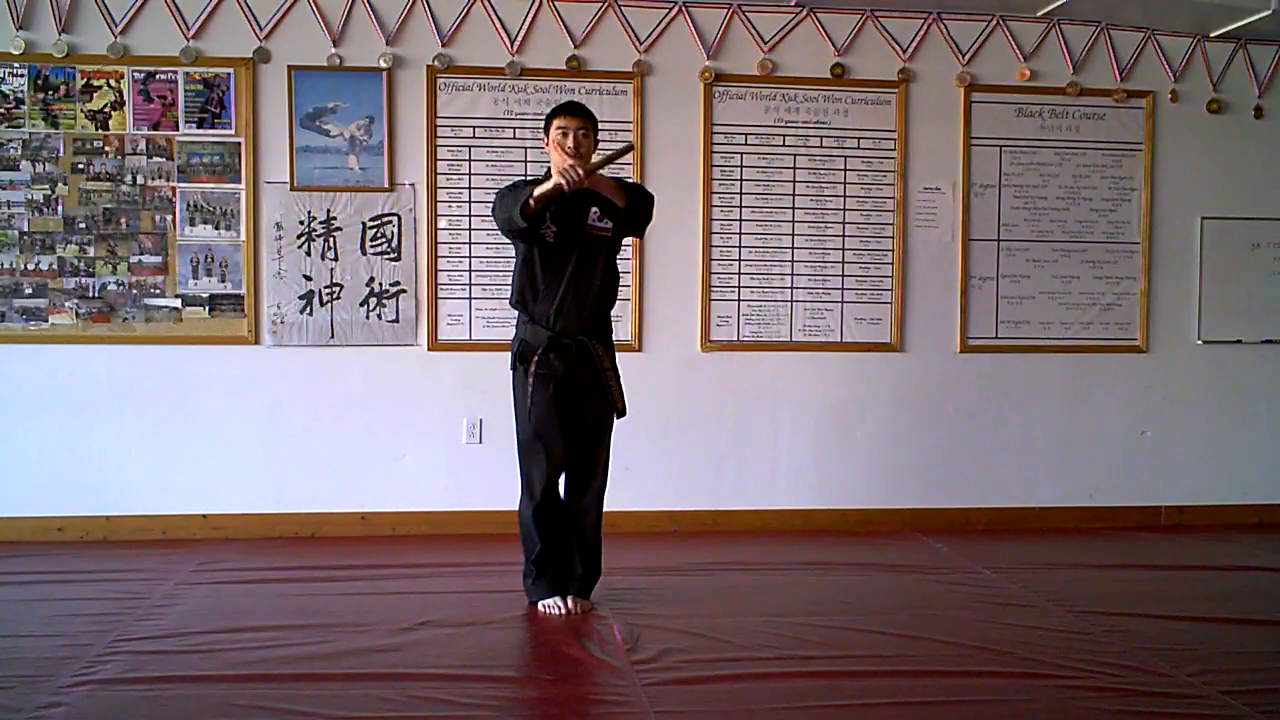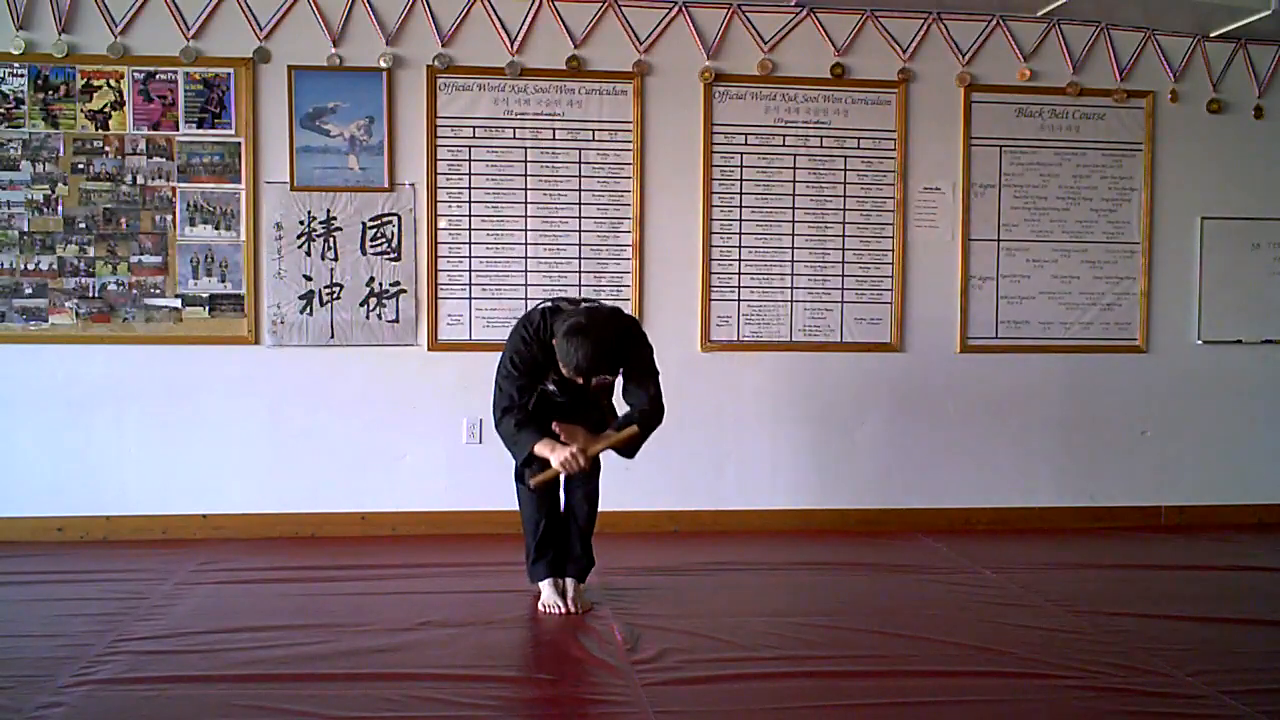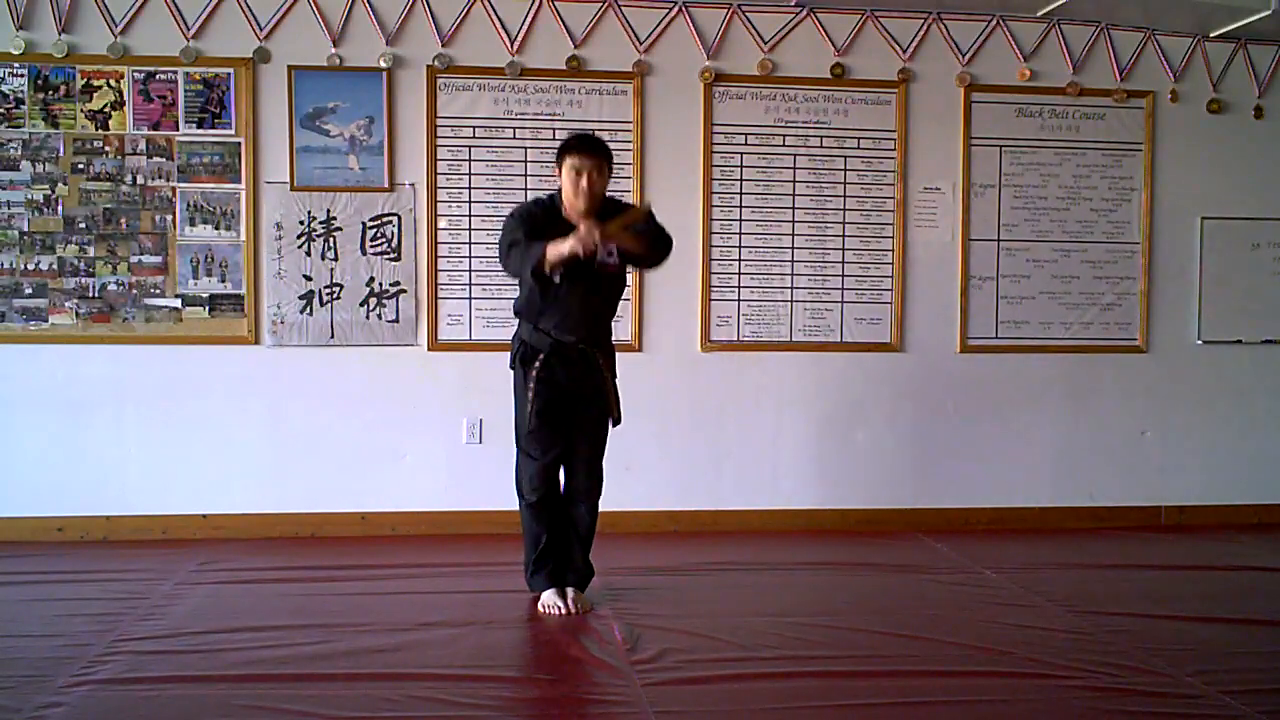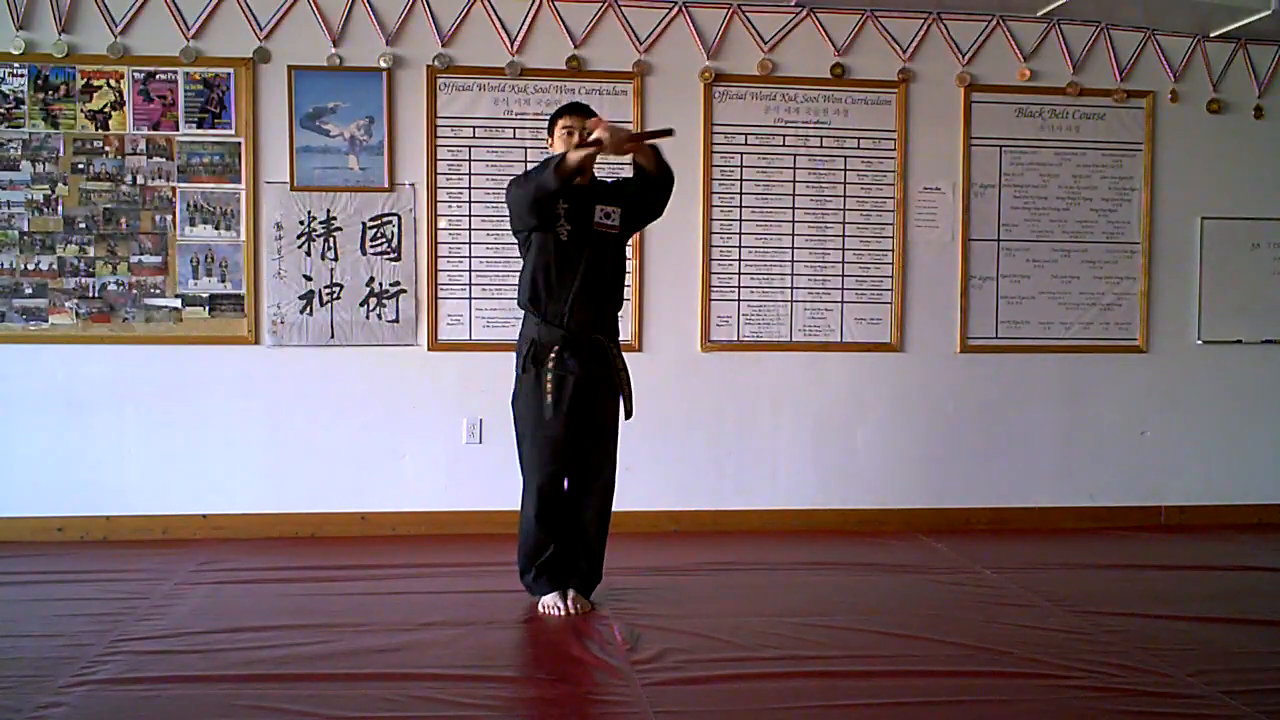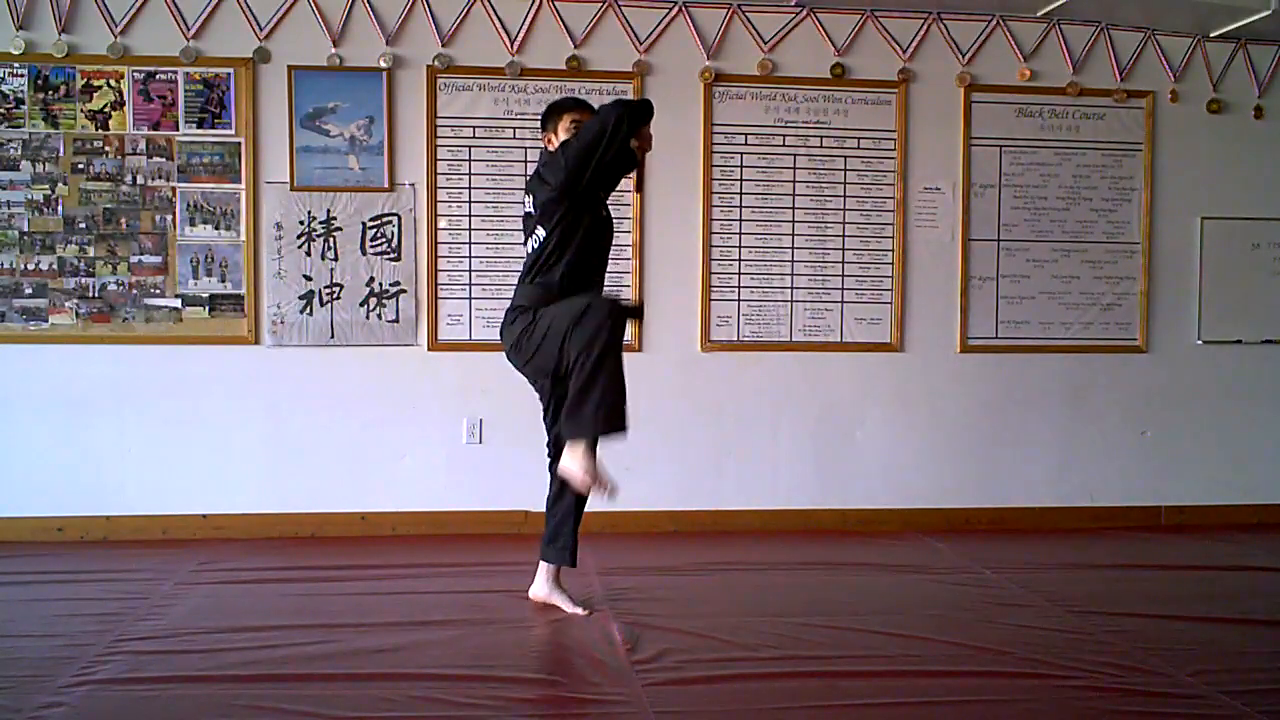
dt=0.7s
person 1, frame 1
left shoulder: (609, 197)
right shoulder: (526, 194)
left elbow: (641, 211)
right elbow: (508, 214)
left wrist: (595, 182)
right wrist: (550, 186)
left hip: (593, 355)
right hip: (539, 353)
left knee: (589, 475)
right knee: (541, 472)
left ankle: (579, 583)
right ankle: (545, 584)
person 1, frame 2
left shoulder: (627, 337)
right shoulder: (529, 335)
left elbow: (648, 407)
right elbow: (508, 411)
left wrist: (596, 441)
right wrist: (551, 449)
right hip: (541, 400)
left knee: (584, 478)
right knee: (536, 473)
left ankle: (573, 577)
right ankle: (547, 578)
person 1, frame 3
left shoulder: (623, 218)
right shoulder: (530, 216)
left elbow: (657, 246)
right elbow: (516, 255)
left wrist: (609, 237)
right wrist: (565, 246)
left hip: (593, 360)
right hip: (539, 357)
left knee: (585, 477)
right knee: (538, 474)
left ankle: (574, 580)
right ankle: (546, 581)
person 1, frame 4
left shoulder: (617, 200)
right shoulder: (529, 195)
left elbow: (657, 188)
right elbow: (535, 188)
left wrist: (635, 147)
right wrist: (578, 152)
left hip: (600, 354)
right hip: (544, 353)
left knee: (594, 479)
right knee: (544, 477)
left ankle: (577, 584)
right ankle: (546, 585)
person 1, frame 5
left shoulder: (586, 181)
right shoulder: (556, 172)
left elbow: (616, 152)
right elbow: (617, 120)
left wrist: (633, 147)
right wrist: (637, 122)
left hip: (560, 335)
right hip: (532, 327)
left knee: (568, 455)
right knee: (602, 317)
left ankle: (548, 578)
right ankle: (579, 445)
